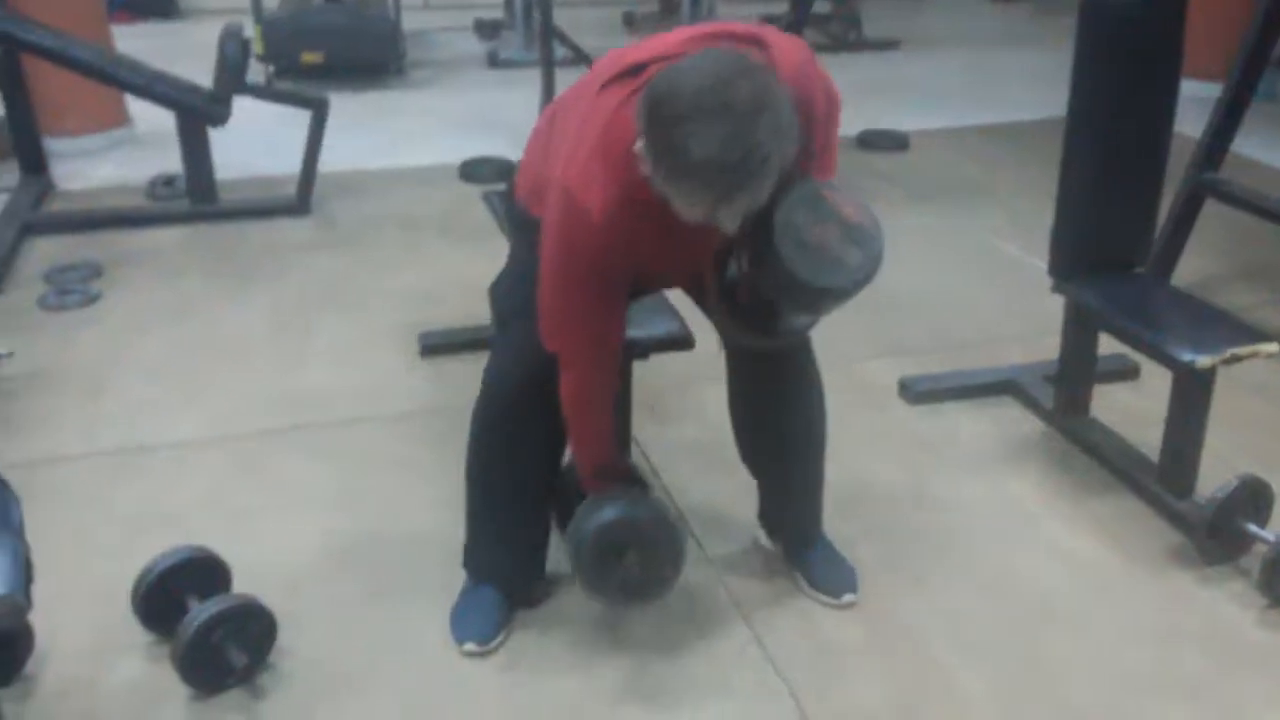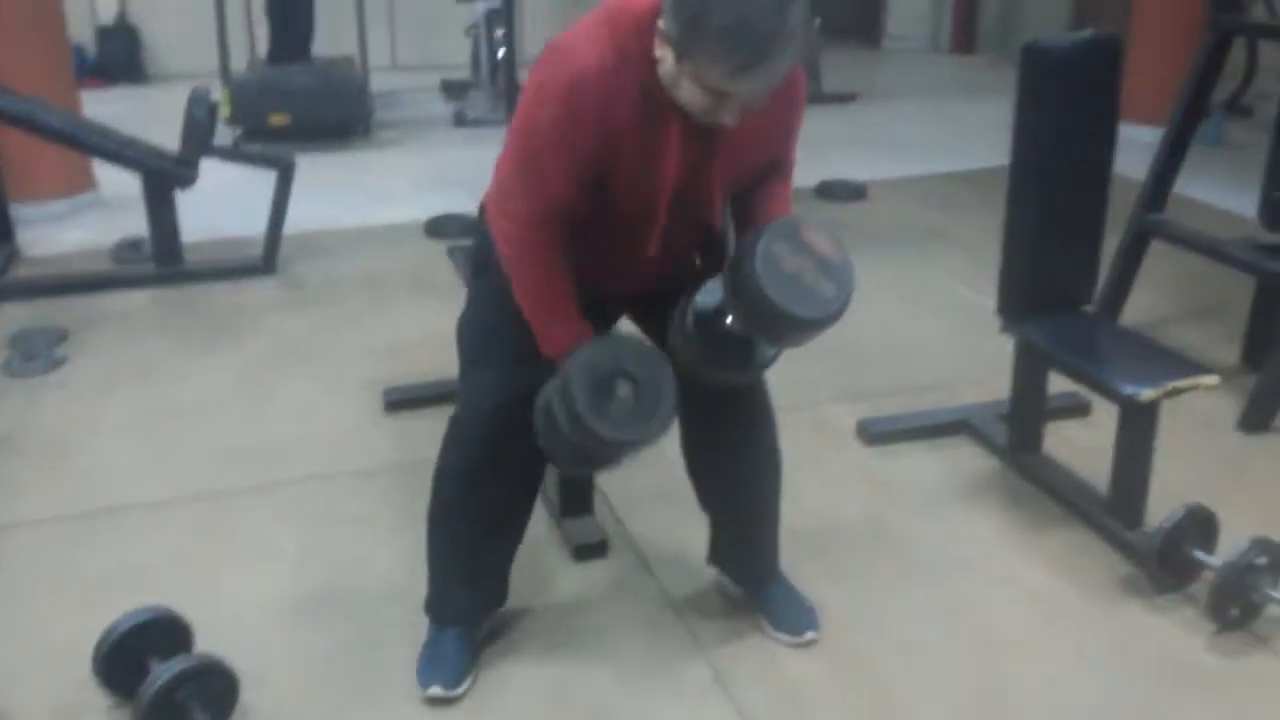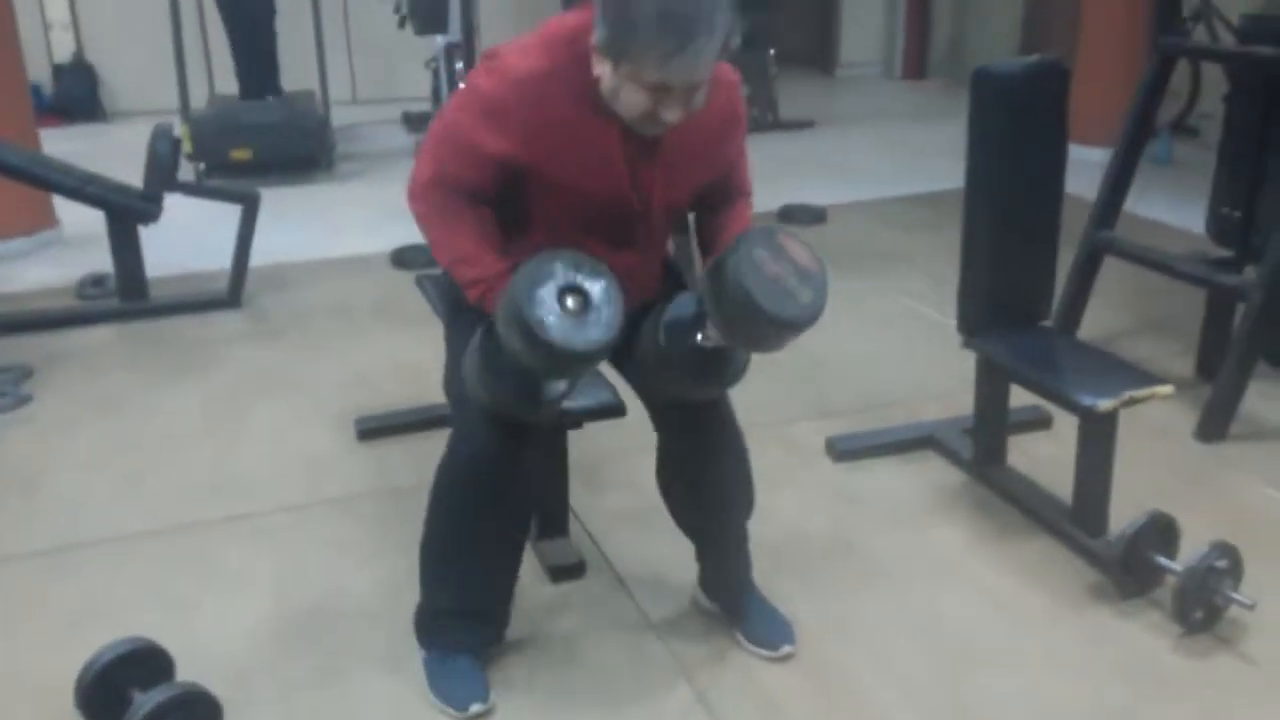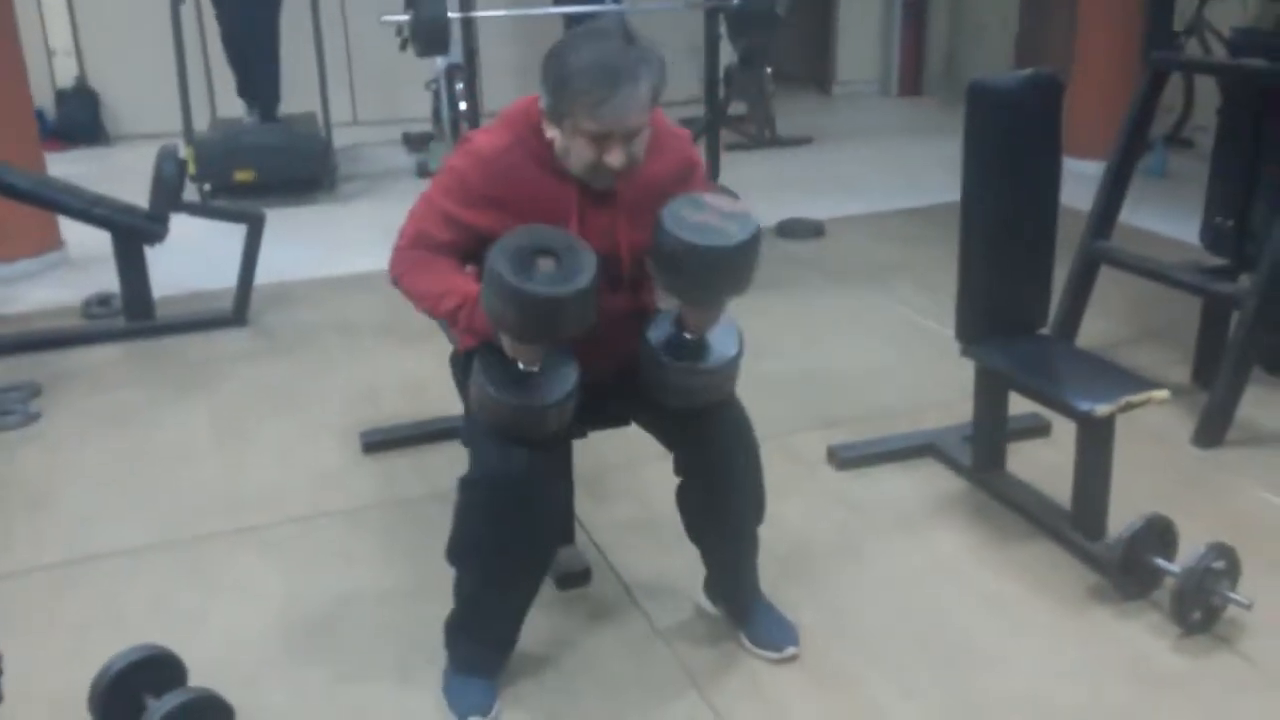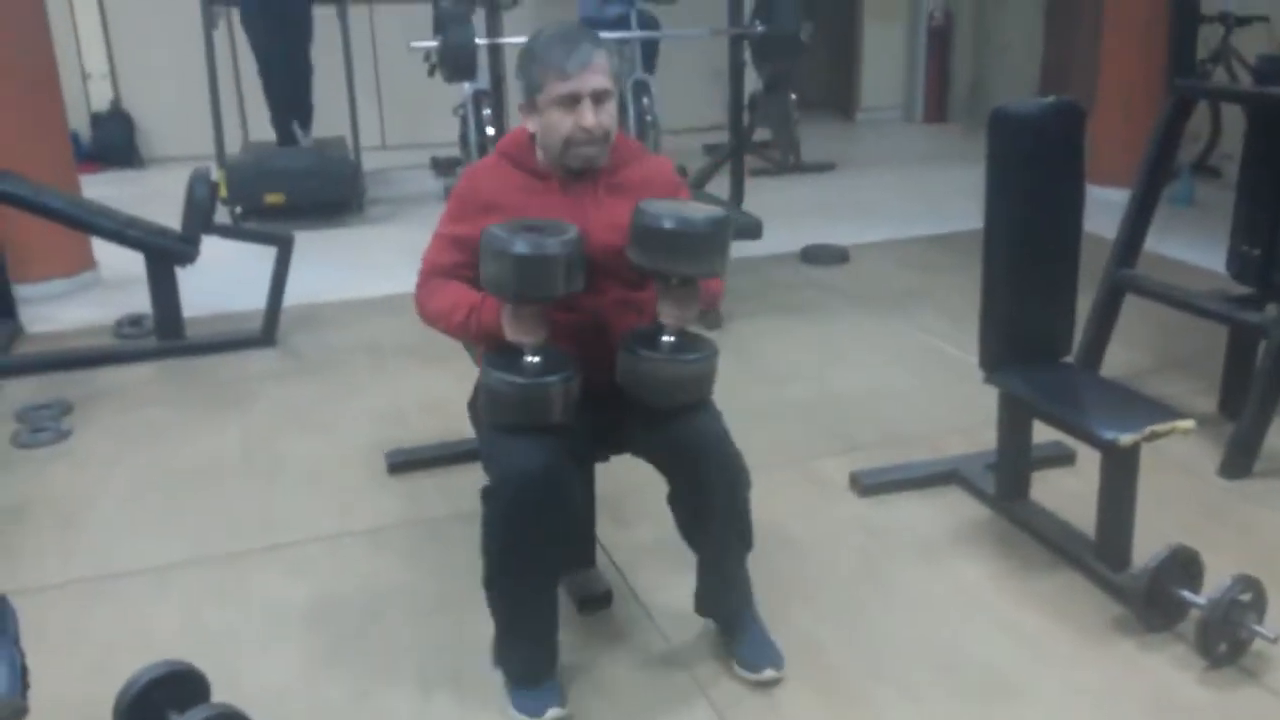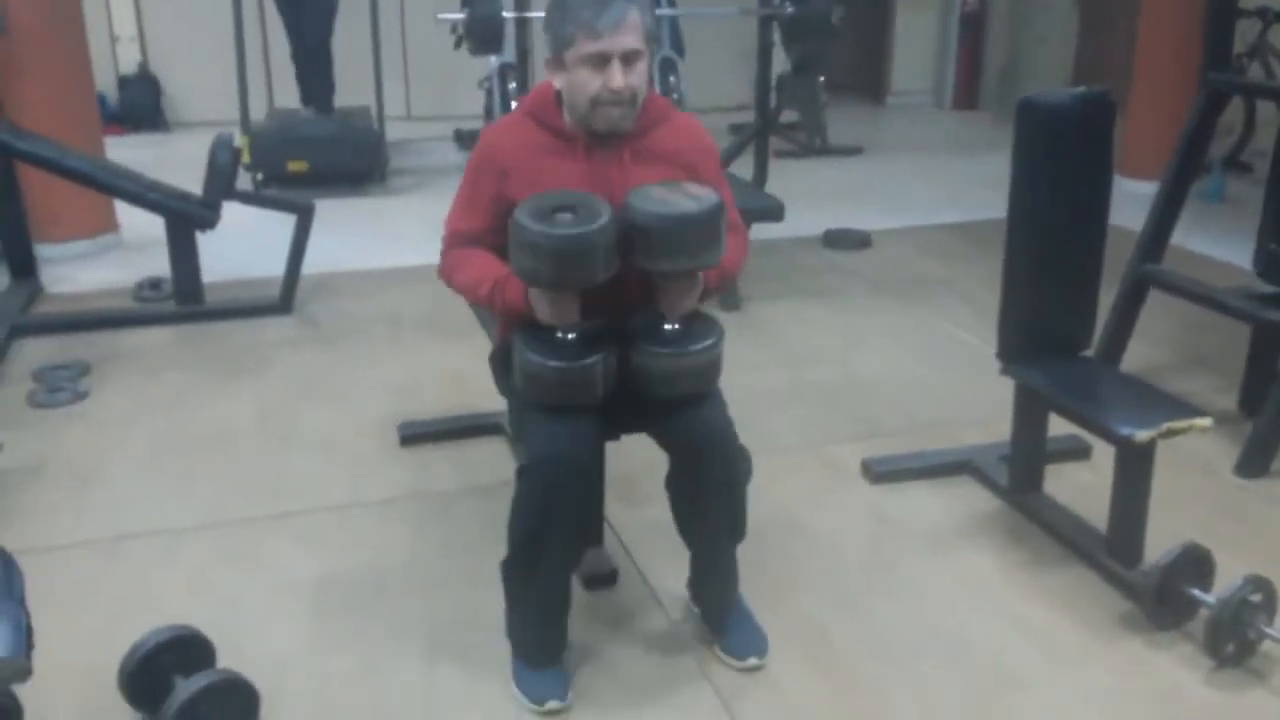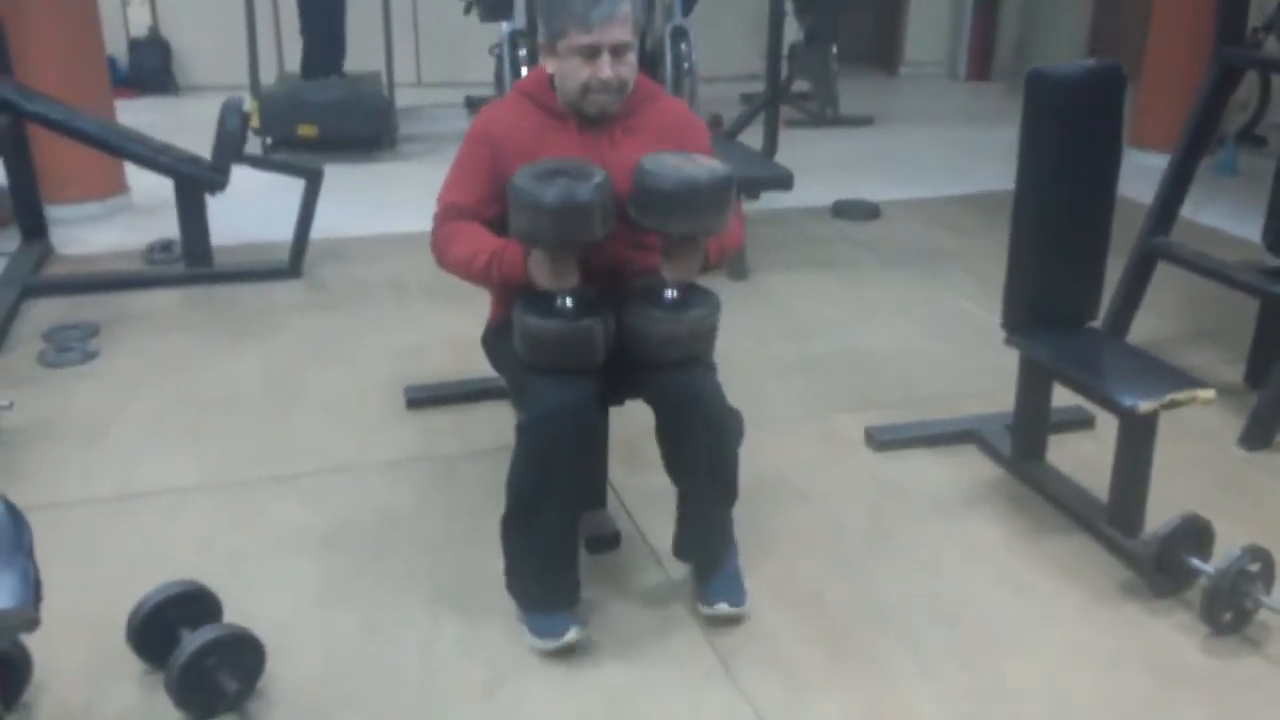
dt=0.4s
person 1, frame 1
left shoulder: (795, 82)
right shoulder: (591, 192)
right elbow: (584, 355)
right wrist: (601, 477)
right hip: (561, 206)
left knee: (779, 351)
right knee: (523, 374)
left ankle: (797, 531)
right ankle: (496, 573)
person 1, frame 2
left shoulder: (776, 76)
right shoulder: (584, 70)
left elbow: (769, 174)
right elbow: (525, 222)
right wrist: (573, 352)
left hip: (677, 254)
right hip: (545, 245)
left knee: (733, 393)
right knee: (496, 417)
left ankle: (754, 567)
right ankle: (457, 615)
person 1, frame 3
left shoulder: (720, 98)
right shoulder: (522, 80)
left elbow: (725, 197)
right elbow: (437, 185)
right wrist: (497, 292)
left hip: (640, 286)
right hip: (515, 286)
left knee: (703, 421)
right knee: (488, 449)
left ankle: (729, 584)
right ankle: (452, 635)
person 1, frame 4
left shoulder: (674, 153)
right shoulder: (492, 160)
right elbow: (415, 254)
right wrist: (487, 316)
left hip: (630, 339)
right hip: (519, 350)
left knee: (723, 436)
right knee: (512, 476)
left ankle: (736, 592)
right ankle: (474, 652)
person 1, frame 5
left shoulder: (653, 175)
right shoulder: (488, 185)
right elbow: (434, 287)
left wrist: (690, 296)
right wrist: (494, 320)
left knee: (711, 455)
right knee: (526, 478)
left ankle: (733, 612)
right ankle: (527, 663)
person 1, frame 6
left shoulder: (684, 138)
right shoulder: (508, 144)
left elbow: (730, 234)
right elbow: (461, 251)
left wrist: (700, 279)
right wrist: (523, 295)
left knee: (713, 445)
right knee: (560, 460)
left ankle: (719, 596)
right ankle: (535, 641)
person 1, frame 7
left shoulder: (674, 121)
right shoulder: (502, 126)
left elbow: (725, 218)
right elbow: (452, 233)
left wrist: (699, 252)
right wrist: (523, 265)
left knee: (699, 400)
right knee: (560, 410)
left ankle: (712, 552)
right ankle: (539, 589)
